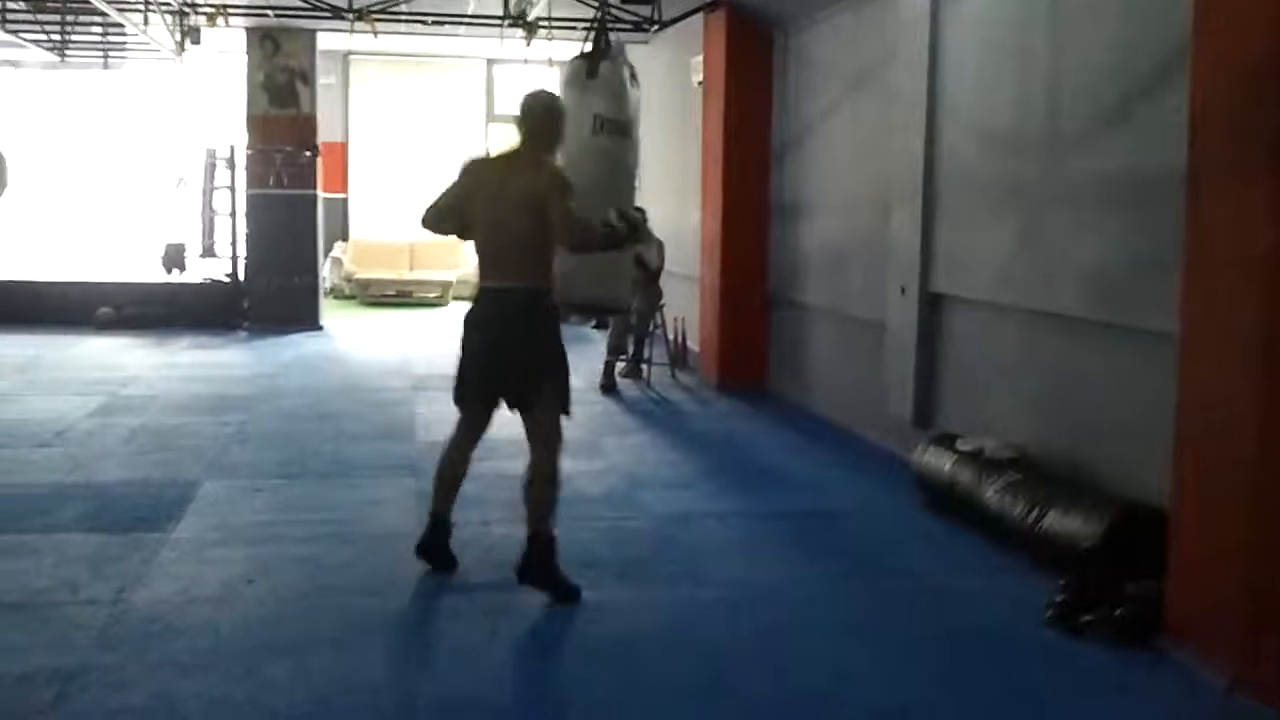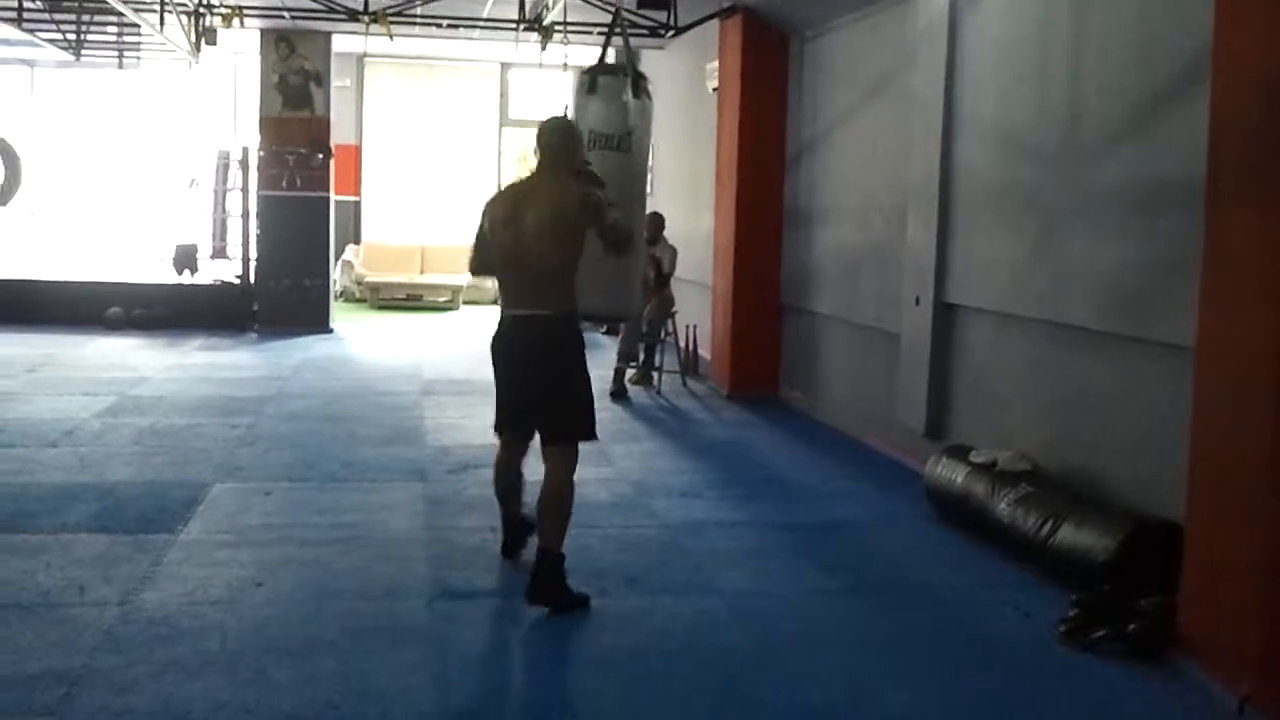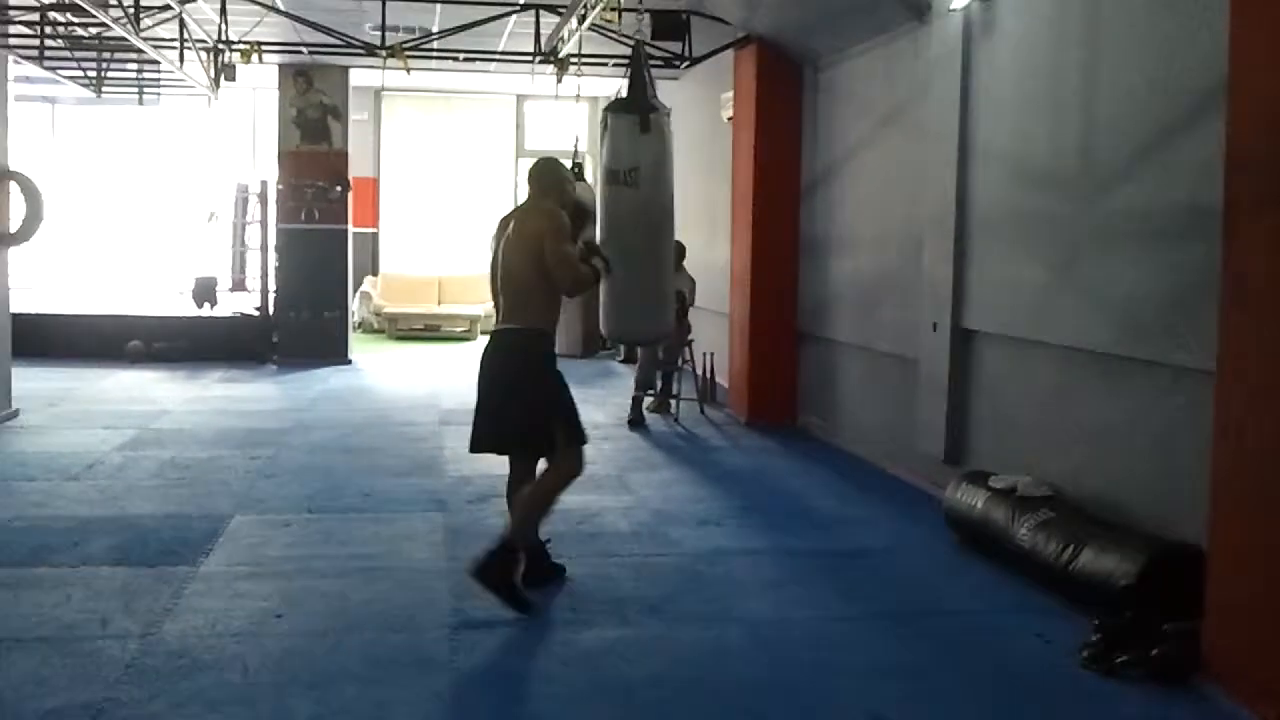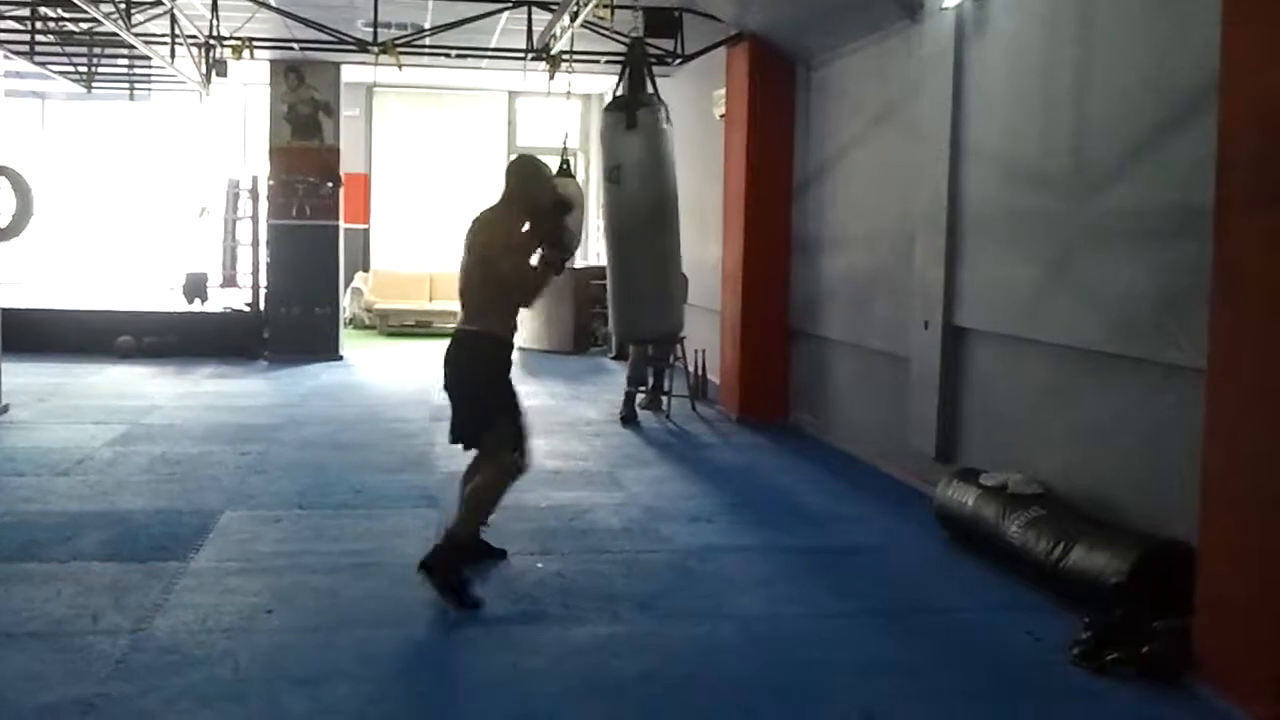
dt=0.4s
person 1, frame 1
left shoulder: (477, 171)
right shoulder: (549, 179)
left elbow: (433, 219)
right elbow: (573, 238)
right wrist: (619, 233)
left hip: (486, 308)
right hip: (528, 311)
left knee: (469, 425)
right knee: (545, 437)
left ankle: (436, 533)
right ankle: (538, 556)
person 1, frame 2
left shoulder: (500, 202)
right shoulder: (579, 199)
left elbow: (480, 266)
right elbow: (621, 243)
left hip: (510, 333)
right hip: (554, 336)
left knee: (512, 441)
right knee: (561, 458)
left ankle: (513, 530)
right ankle: (547, 574)
person 1, frame 3
left shoulder: (510, 222)
right shoulder: (549, 218)
right elbow: (570, 283)
left wrist: (577, 254)
right wrist: (598, 265)
left hip: (501, 350)
right hip: (528, 353)
left knee: (522, 463)
right knee: (566, 460)
left ankle: (532, 559)
right ankle: (503, 559)
person 1, frame 4
left shoulder: (489, 223)
right shoulder: (503, 230)
right elbow: (523, 294)
left wrist: (544, 236)
right wrist: (553, 255)
left hip: (474, 349)
right hip: (481, 352)
left knee: (495, 450)
right knee: (509, 460)
left ankle: (464, 539)
right ankle: (447, 556)
